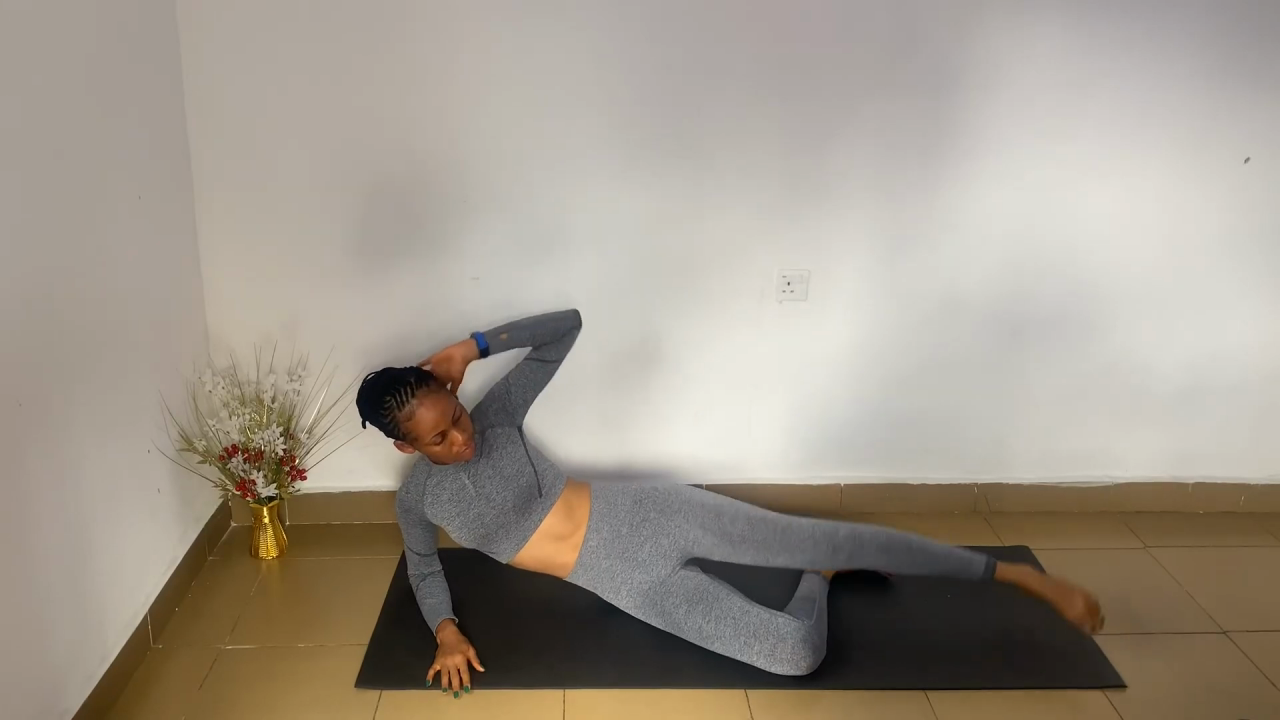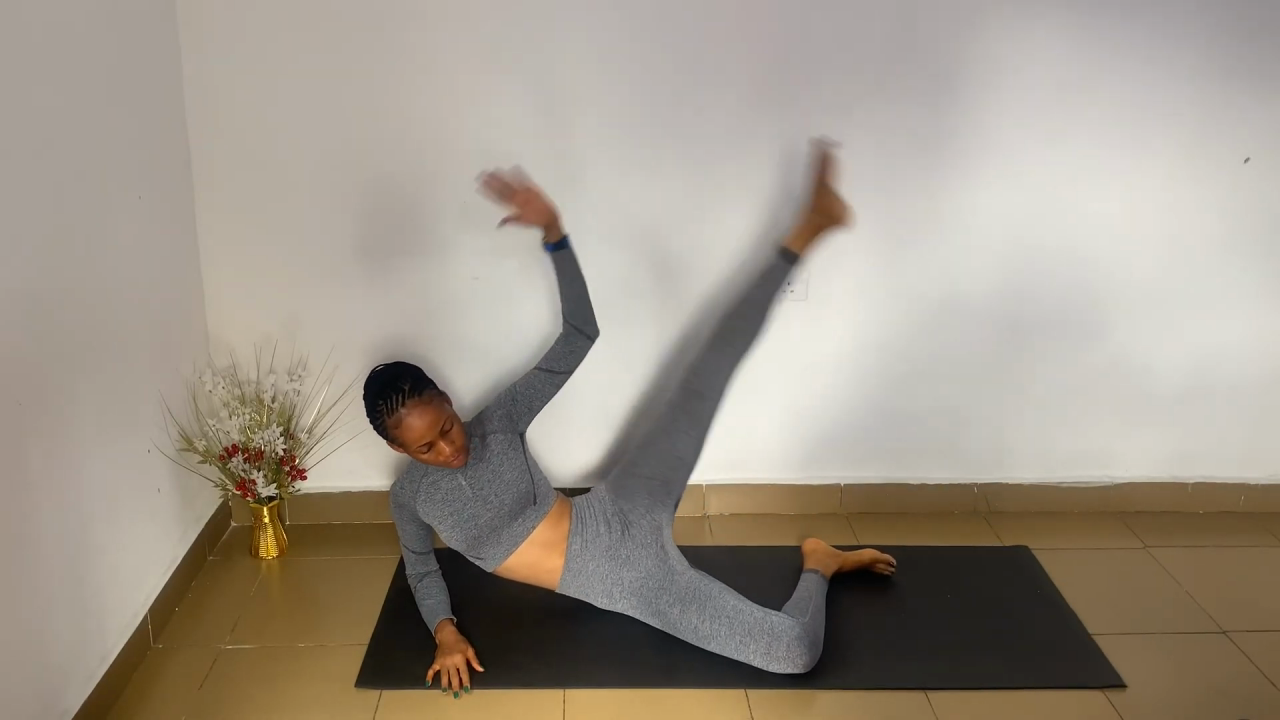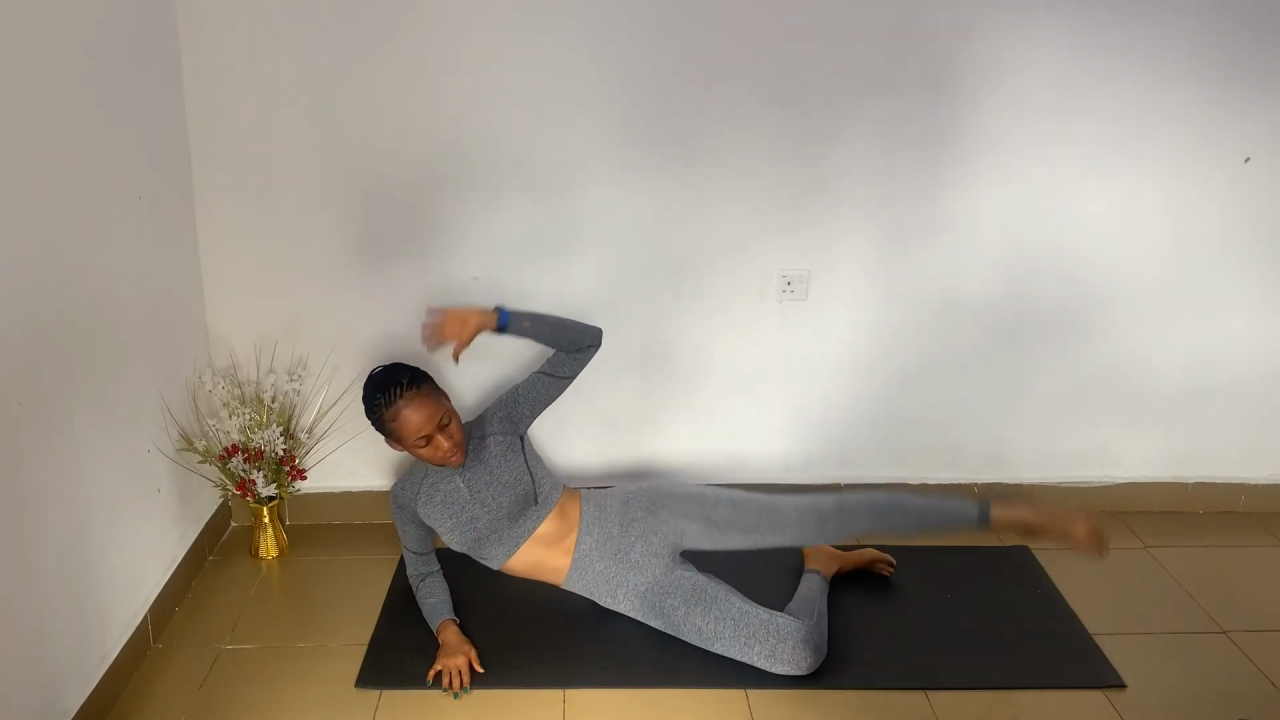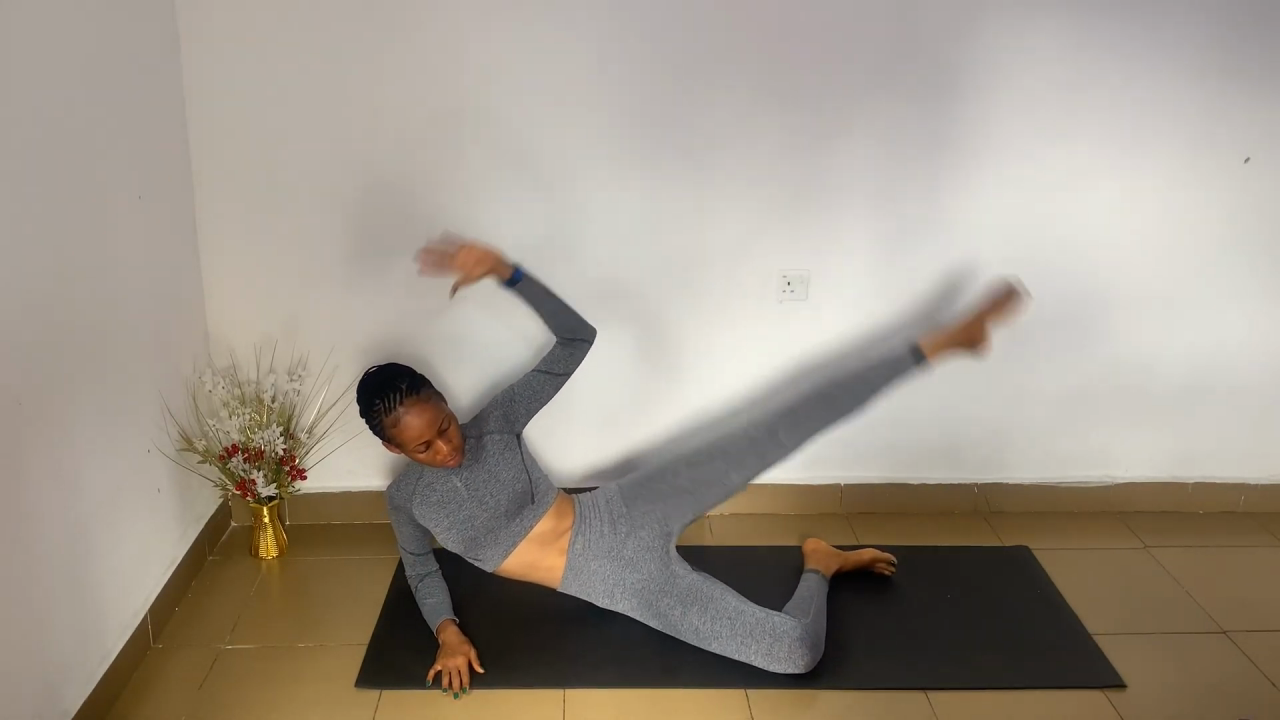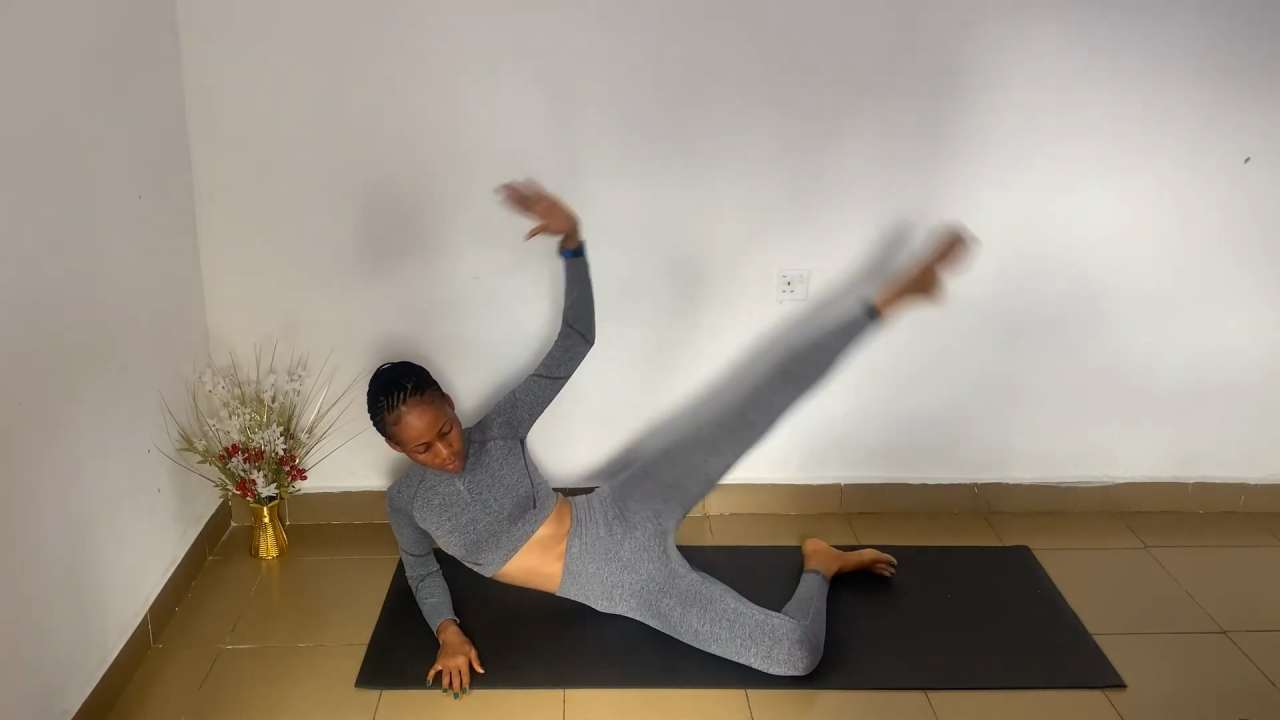
dt=1s
person 1, frame 1
left shoulder: (494, 414)
right shoulder: (417, 495)
left elbow: (568, 324)
right elbow: (422, 566)
left wrist: (476, 343)
right wrist: (446, 632)
left hip: (646, 519)
right hip: (627, 583)
left knee: (832, 538)
right knee: (796, 653)
left ankle: (1014, 575)
right ankle: (818, 579)
person 1, frame 2
left shoulder: (498, 424)
right shoulder: (410, 496)
left elbow: (579, 335)
right elbow: (421, 568)
left wrist: (553, 234)
right wrist: (446, 633)
left hip: (623, 525)
right hip: (621, 586)
left knee: (705, 371)
right knee: (794, 652)
right ankle: (822, 564)
person 1, frame 3
left shoulder: (500, 420)
right shoulder: (411, 496)
left elbow: (586, 340)
right elbow: (420, 565)
left wrist: (496, 319)
right wrist: (447, 631)
left hip: (638, 522)
right hip: (626, 587)
left knee: (821, 512)
right knee: (798, 653)
left ankle: (1003, 513)
right ankle: (823, 567)
person 1, frame 4
left shoulder: (493, 422)
right shoulder: (406, 496)
left elbow: (577, 339)
right elbow: (419, 564)
left wrist: (505, 271)
right wrist: (447, 631)
left hip: (631, 518)
right hip: (618, 585)
left knee: (776, 431)
right knee: (792, 652)
right ankle: (821, 562)
person 1, frame 5
left shoulder: (498, 427)
right shoulder: (408, 500)
left elbow: (576, 339)
right elbow: (419, 564)
left wrist: (572, 242)
right wrist: (447, 629)
left hip: (624, 522)
right hip: (616, 585)
left knee: (756, 406)
right knee: (795, 654)
right ankle: (821, 565)
